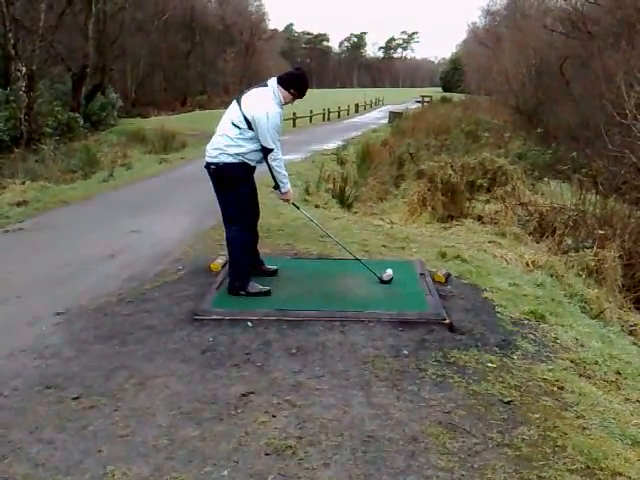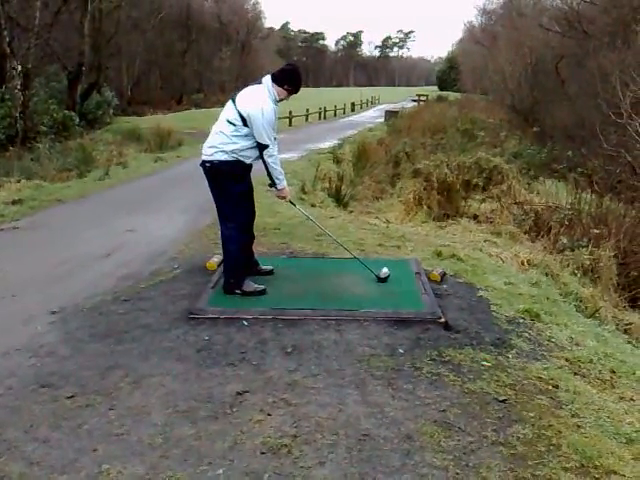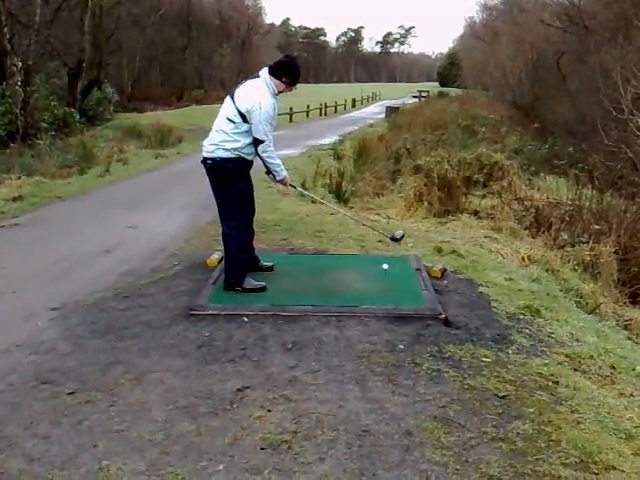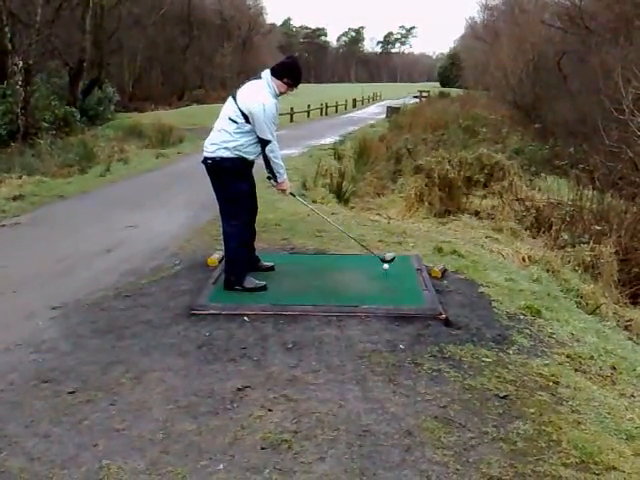
dt=0.4s
person 1, frame 1
left shoulder: (263, 93)
right shoulder: (269, 108)
left elbow: (270, 148)
right elbow: (272, 152)
left wrist: (281, 183)
right wrist: (284, 186)
left hip: (232, 161)
right hip: (229, 165)
left knee: (249, 216)
right knee: (239, 222)
left ankle: (252, 263)
right ankle: (239, 281)
person 1, frame 2
left shoulder: (258, 92)
right shoulder: (263, 105)
left elbow: (266, 144)
right elbow: (267, 149)
left wrist: (276, 180)
right wrist: (280, 183)
left hip: (228, 160)
right hip: (224, 163)
left knee: (245, 216)
right knee: (235, 220)
left ankle: (247, 263)
right ankle: (234, 280)
person 1, frame 3
left shoulder: (256, 85)
right shoulder: (262, 99)
left elbow: (260, 139)
right elbow: (263, 144)
left wrist: (274, 169)
right wrist: (280, 173)
left hip: (228, 157)
right hip: (225, 160)
left knee: (244, 213)
right knee: (235, 218)
left ankle: (248, 260)
right ankle: (235, 278)
person 1, frame 4
left shoulder: (259, 87)
right shoulder: (264, 100)
left elbow: (265, 140)
right elbow: (268, 144)
left wrist: (274, 173)
right wrist: (280, 177)
left hip: (232, 157)
right hip: (225, 160)
left knee: (247, 212)
right knee: (236, 217)
left ankle: (248, 259)
right ankle: (235, 276)
